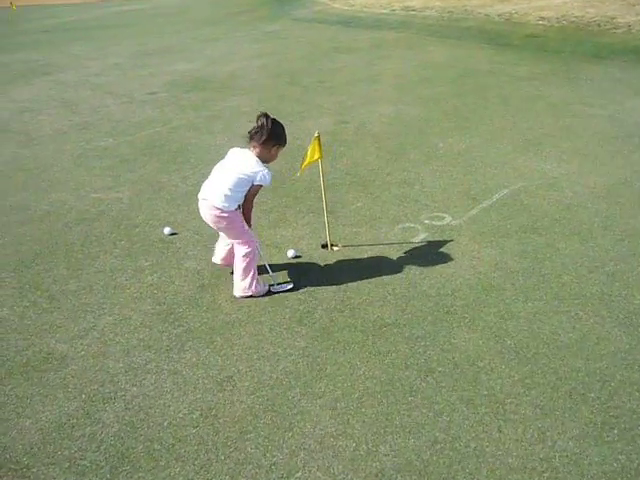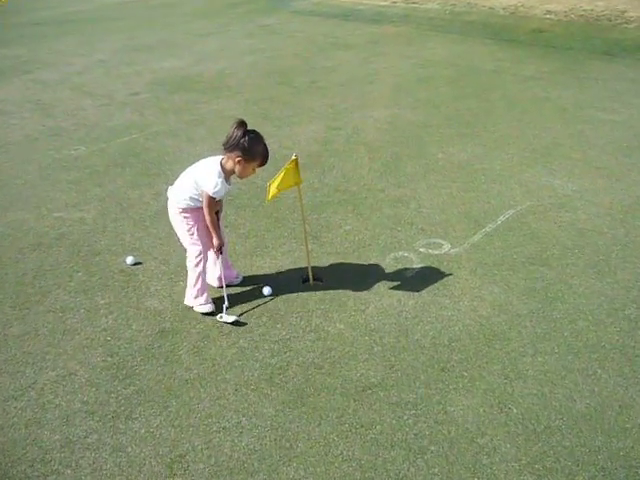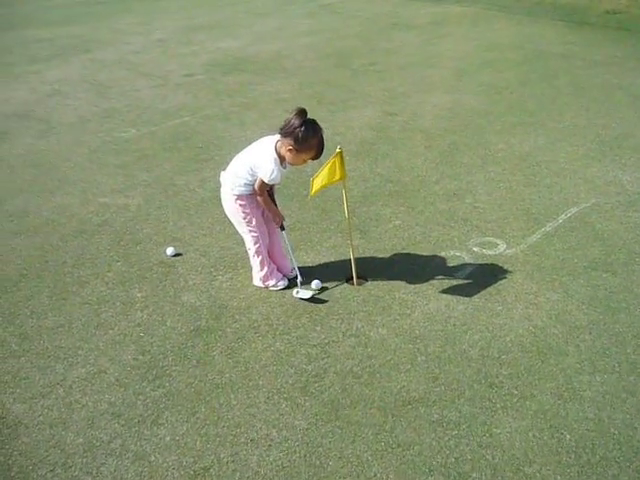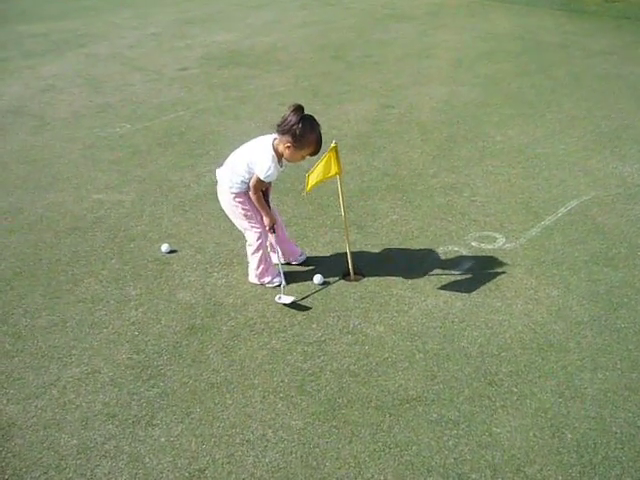
dt=1s
person 1, frame 1
left shoulder: (235, 152)
right shoulder: (262, 173)
right elbow: (248, 202)
right wrist: (248, 225)
left hip: (205, 201)
right hip: (220, 210)
left knee: (232, 233)
right knee: (247, 244)
left ankle: (224, 257)
right ankle: (248, 287)
person 1, frame 2
left shoulder: (224, 163)
right shoulder: (216, 179)
right elbow: (208, 210)
left wrist: (219, 203)
right wrist: (215, 236)
left hip: (199, 202)
right hip: (183, 208)
left knee: (218, 242)
right knee: (200, 250)
left ankle: (221, 276)
right ankle: (197, 297)
person 1, frame 3
left shoulder: (279, 141)
right shoulder: (272, 167)
right elbow: (260, 192)
left wrist: (270, 189)
right wrist: (276, 214)
left hip: (251, 188)
right hip: (237, 194)
left knee: (271, 228)
right knee: (257, 236)
left ankle: (281, 267)
right ankle: (266, 277)
person 1, frame 4
left shoulder: (276, 141)
right shoulder: (269, 164)
right elbow: (254, 190)
left wrist: (267, 195)
right wrist: (266, 214)
left hip: (246, 184)
right hip: (234, 192)
left knee: (274, 220)
right knee: (258, 231)
left ankle: (287, 253)
right ankle: (261, 275)
